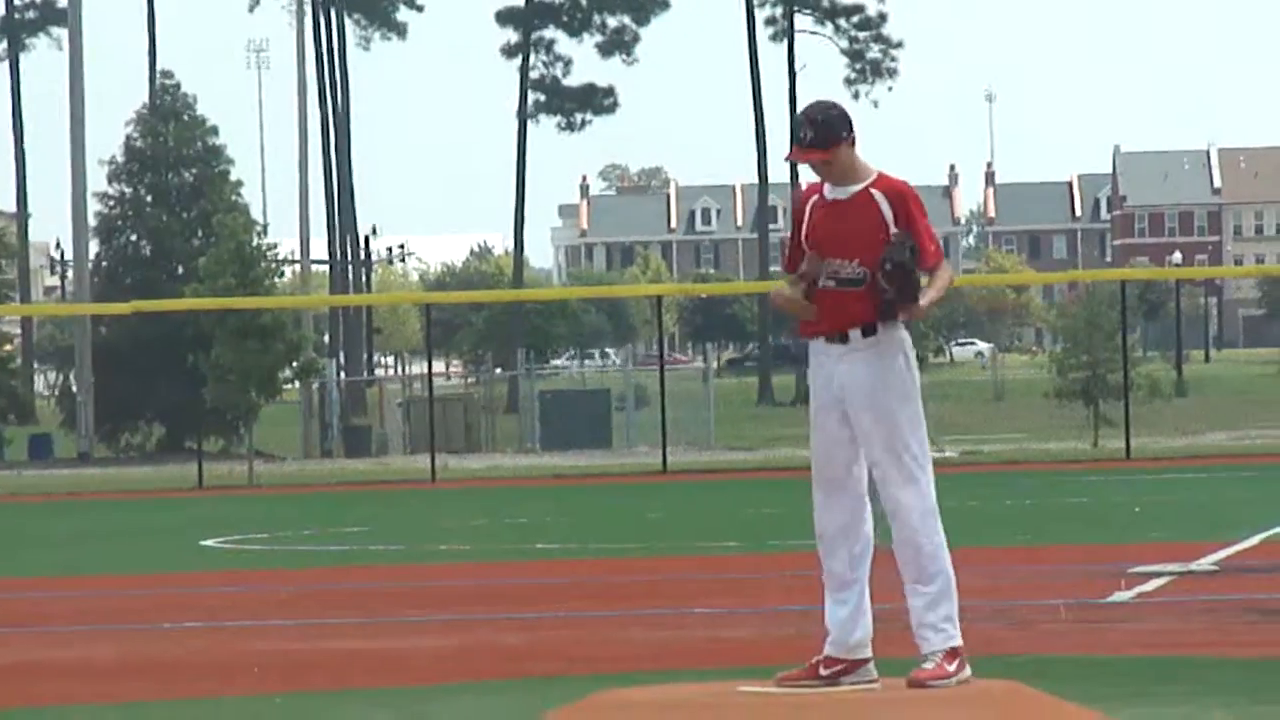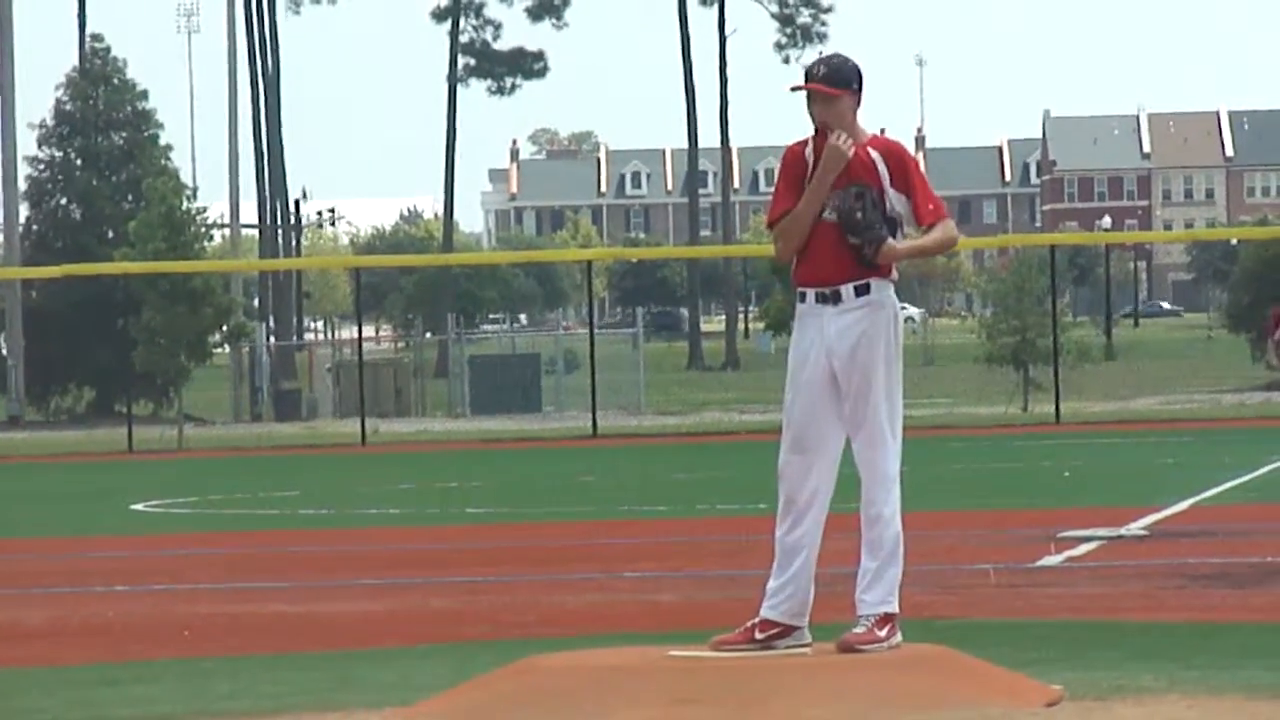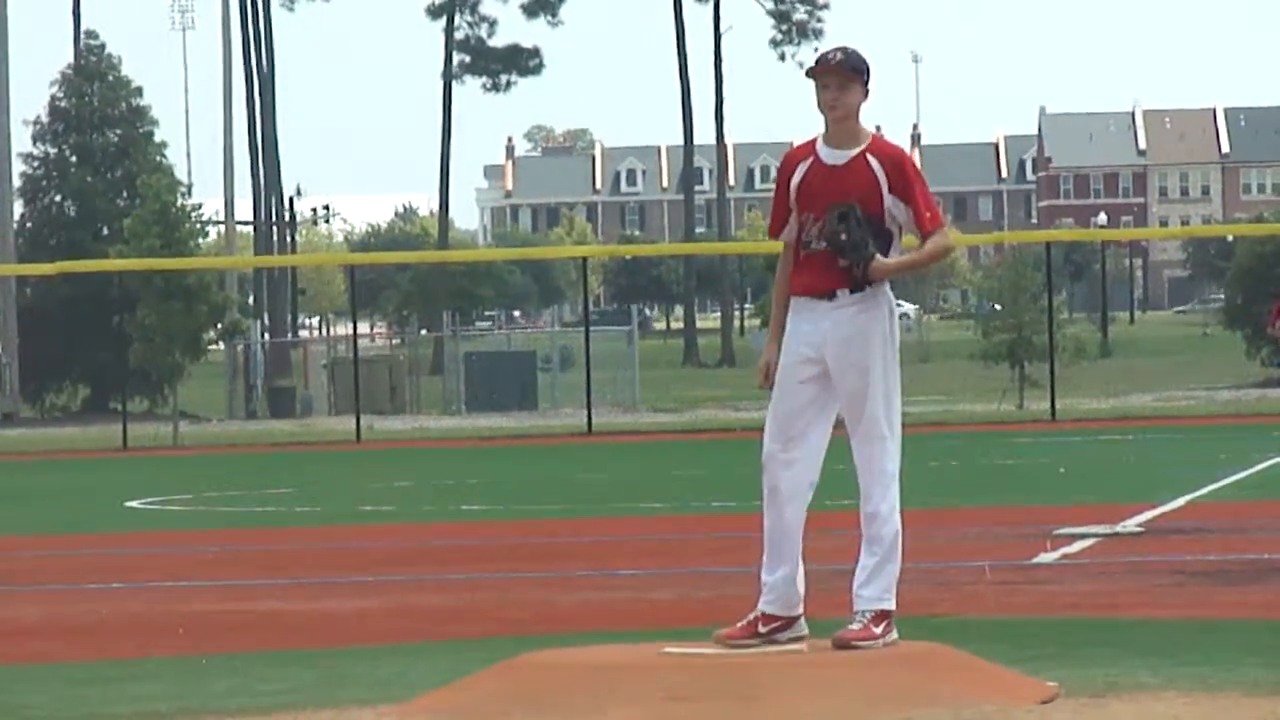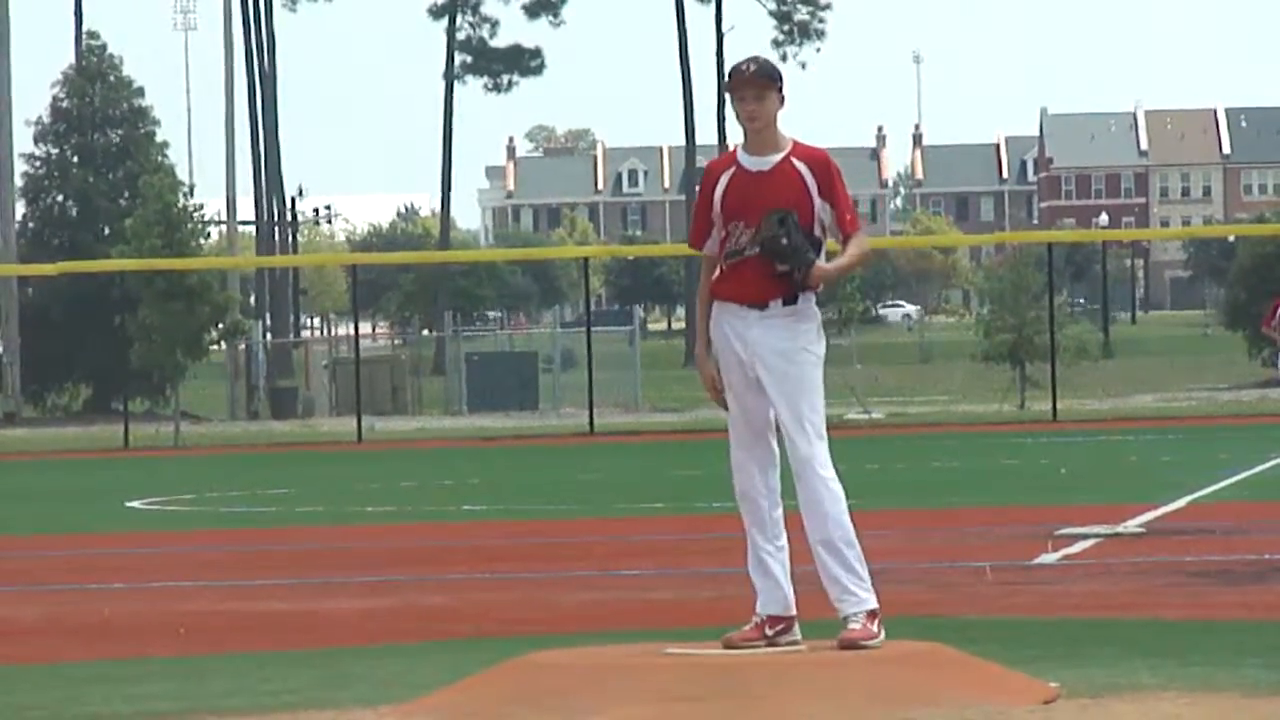
dt=1s
person 1, frame 1
left shoulder: (895, 194)
right shoulder: (808, 202)
left elbow: (940, 266)
left wrist: (924, 300)
right wrist: (783, 293)
left hip: (879, 353)
right hip: (825, 359)
left knee: (908, 498)
right knee: (834, 506)
left ankle: (945, 646)
right ankle: (847, 649)
person 1, frame 2
left shoulder: (888, 155)
right shoulder: (799, 157)
left elbow: (946, 231)
right elbow: (783, 248)
left wrist: (901, 248)
right wrist: (825, 173)
left hip: (867, 313)
right hip: (810, 317)
left knee: (877, 460)
right knee: (800, 465)
left ankle: (880, 611)
right ankle: (784, 613)
person 1, frame 3
left shoulder: (890, 161)
right shoulder: (795, 164)
left elbow: (941, 240)
right elbow: (788, 255)
left wrist: (894, 263)
right wrist: (772, 340)
left hip: (863, 316)
right hip: (805, 319)
left knee: (876, 462)
right knee: (783, 461)
left ankle: (876, 609)
right ankle: (779, 607)
person 1, frame 4
left shoulder: (814, 165)
right shoulder: (716, 176)
left elbow: (857, 241)
right elbow: (707, 267)
left wrist: (831, 269)
right wrist: (703, 349)
left hip: (791, 323)
right hip: (732, 326)
left knee: (810, 458)
right knee: (751, 468)
left ankle: (860, 606)
right ankle: (775, 610)
